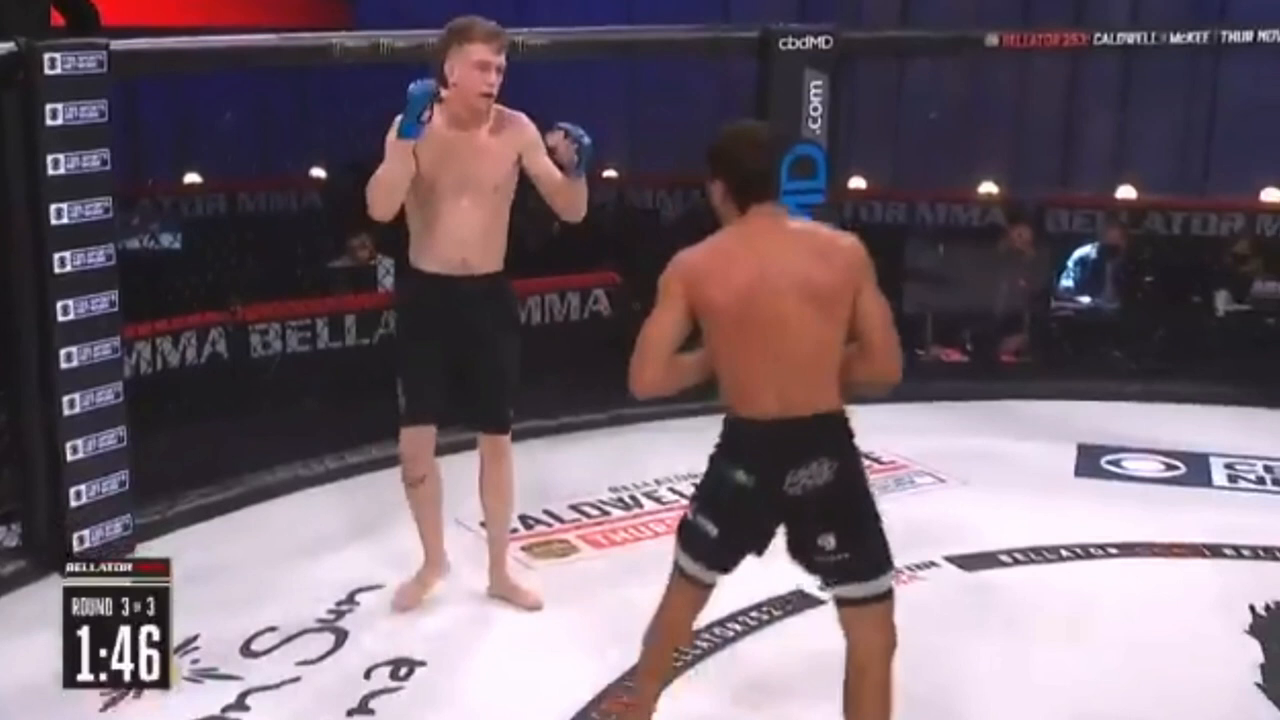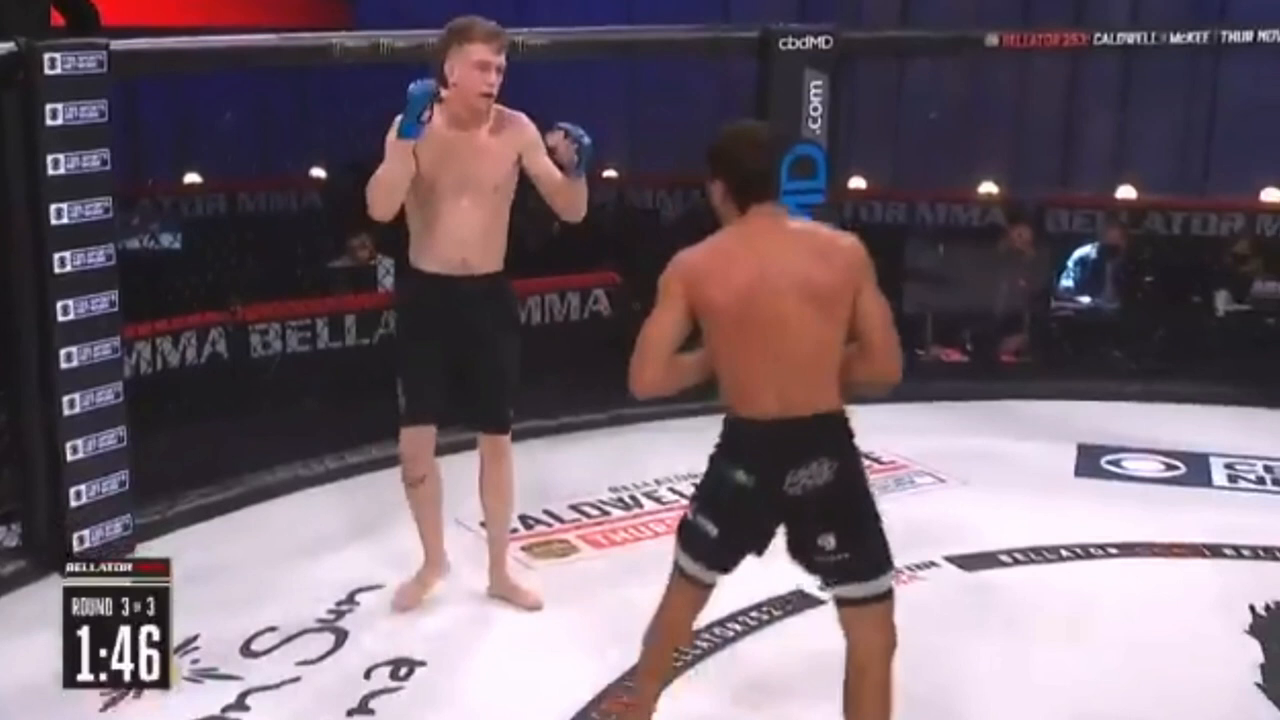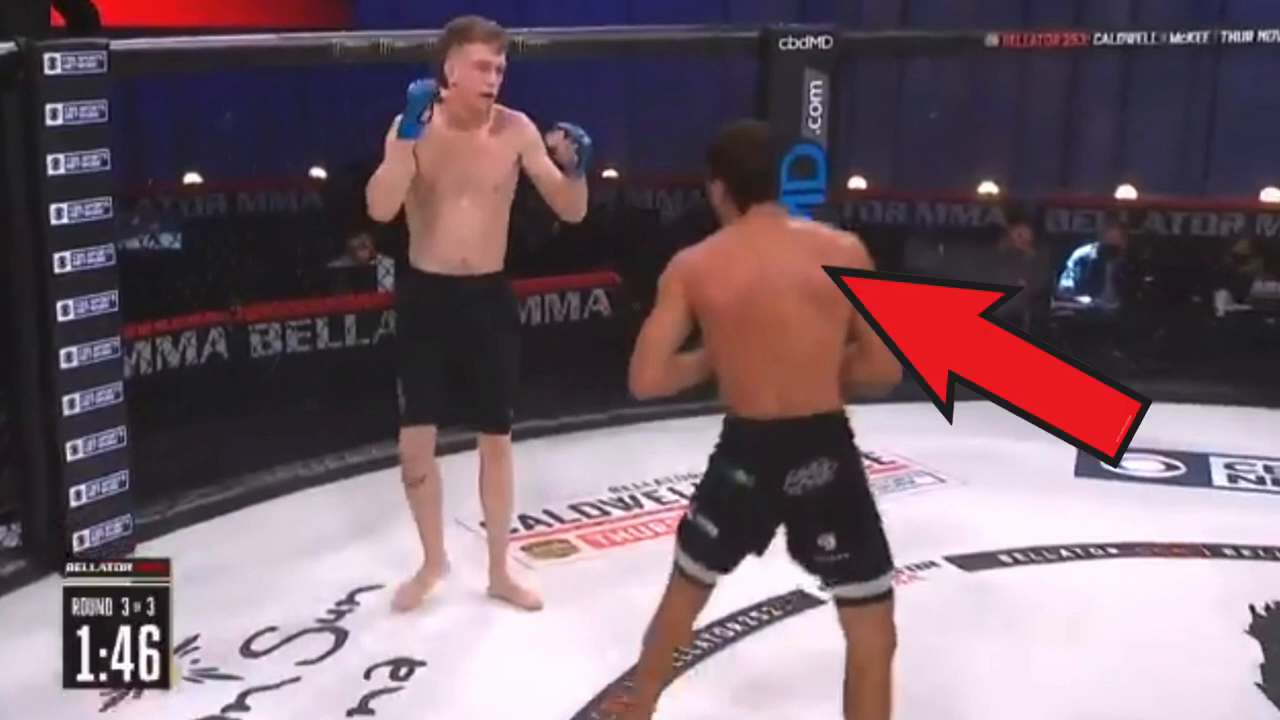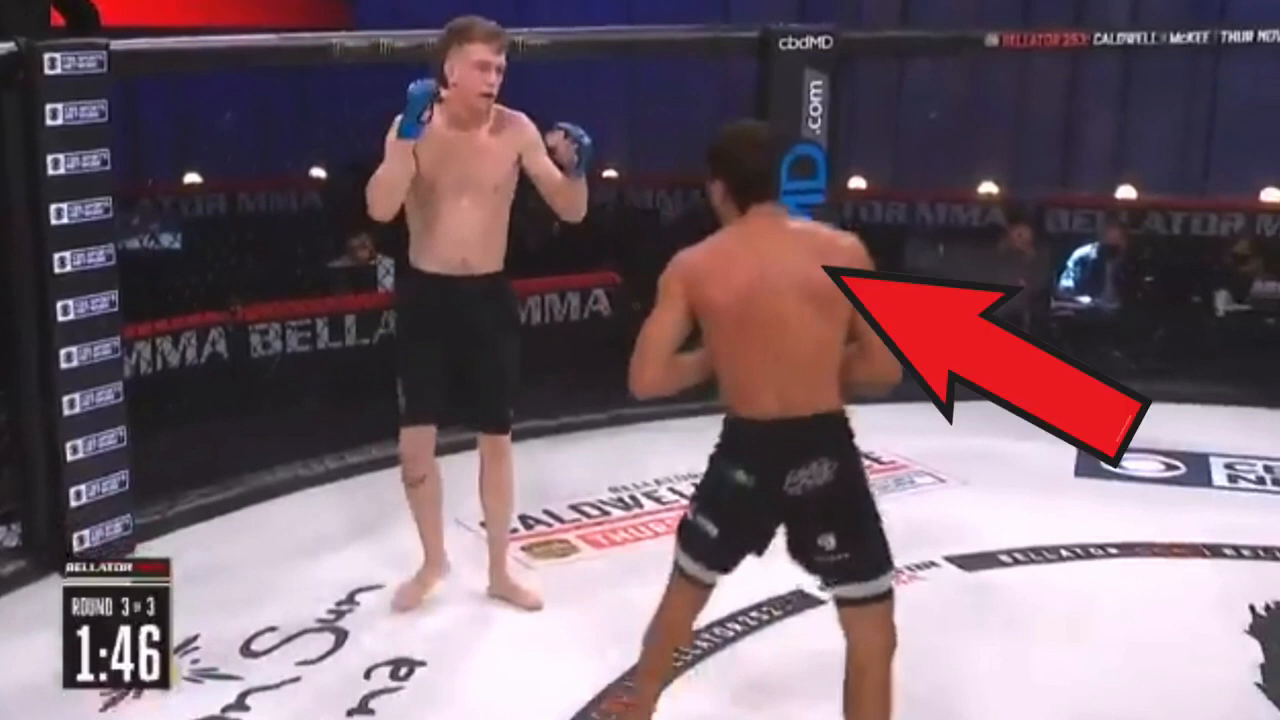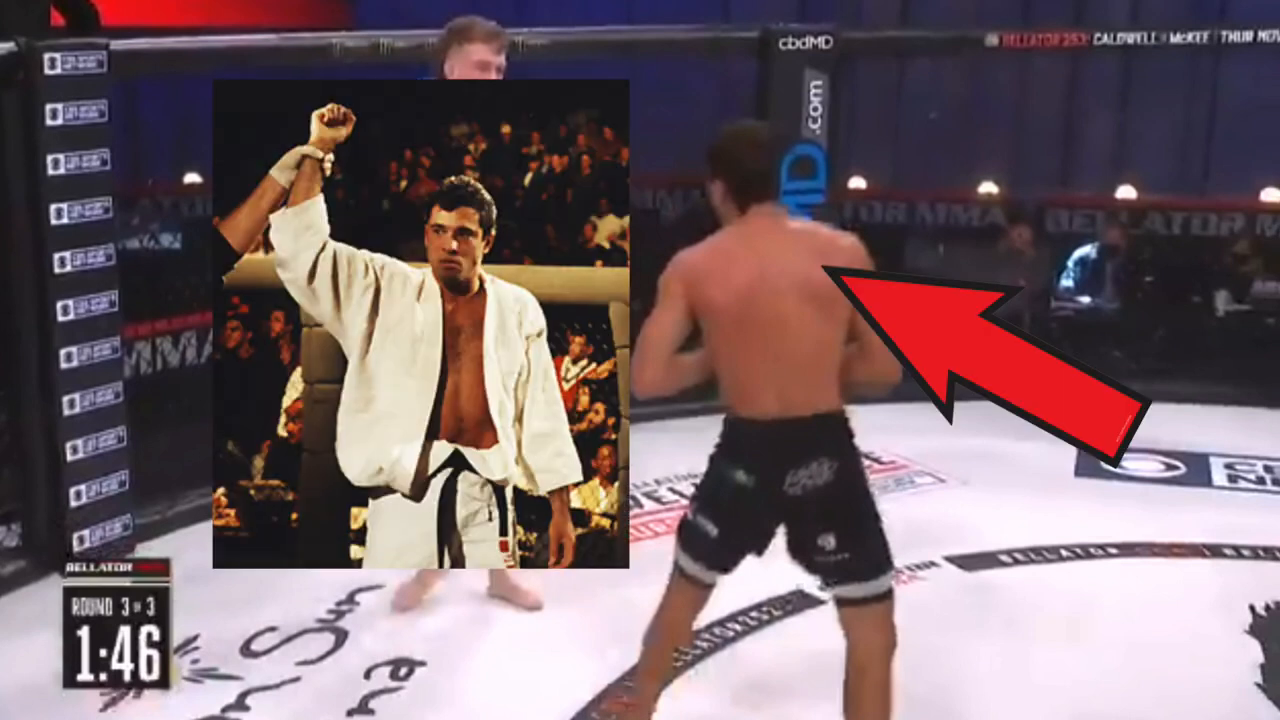
dt=0.7s
person 1, frame 1
left shoulder: (692, 266)
right shoulder: (844, 251)
left elbow: (646, 379)
right elbow: (885, 367)
left hip: (745, 453)
right hip: (824, 453)
left knee: (684, 591)
right knee: (872, 630)
person 1, frame 2
left shoulder: (692, 266)
right shoulder: (844, 251)
left elbow: (646, 379)
right elbow: (885, 368)
left hip: (744, 452)
right hip: (825, 453)
left knee: (683, 590)
right knee: (872, 631)
person 1, frame 3
left shoulder: (692, 266)
right shoulder: (843, 250)
left elbow: (646, 379)
right elbow: (886, 368)
left hip: (745, 452)
right hip: (825, 453)
left knee: (683, 591)
right knee: (872, 631)
person 1, frame 4
left shoulder: (692, 266)
right shoulder: (844, 250)
left elbow: (646, 380)
right elbow: (885, 369)
left hip: (745, 453)
right hip: (825, 452)
left knee: (683, 590)
right knee: (872, 631)
person 1, frame 5
left shoulder: (692, 266)
right shoulder: (844, 251)
left elbow: (646, 379)
right elbow: (886, 368)
left hip: (746, 453)
right hip: (825, 453)
left knee: (684, 591)
right knee: (872, 631)
person 2, frame 1
left shoulder: (516, 130)
right shoulder: (412, 127)
left elbow: (571, 212)
right elbow: (380, 209)
left wrist: (575, 167)
right wrist: (409, 130)
left hip: (488, 296)
right hip: (425, 295)
left knee: (496, 439)
right knee: (415, 442)
left ankle: (499, 569)
right ankle: (433, 560)
person 2, frame 2
left shoulder: (515, 131)
right shoulder: (411, 128)
left elbow: (571, 212)
right elbow: (380, 210)
left wrist: (574, 167)
right wrist: (410, 131)
left hip: (488, 296)
right hip: (426, 295)
left knee: (496, 439)
right knee: (414, 443)
left ankle: (499, 570)
right ankle: (433, 561)
person 2, frame 3
left shoulder: (516, 130)
right shoulder: (411, 127)
left elbow: (571, 212)
right elbow: (380, 210)
left wrist: (574, 167)
right wrist: (410, 131)
left hip: (488, 296)
right hip: (426, 295)
left knee: (496, 440)
right knee: (415, 444)
left ankle: (499, 570)
right ankle: (433, 560)
person 2, frame 4
left shoulder: (516, 130)
right shoulder: (411, 127)
left elbow: (572, 211)
right elbow: (380, 209)
left wrist: (574, 168)
right wrist: (411, 131)
left hip: (489, 297)
right hip: (425, 296)
left knee: (496, 441)
right knee: (415, 443)
left ankle: (499, 570)
right ankle: (433, 561)
person 2, frame 5
left shoulder: (517, 308)
right shoulder: (385, 290)
left elbow: (541, 409)
right elbow: (303, 251)
left wrist: (560, 508)
right wrist: (316, 152)
left hip: (481, 484)
right hip: (405, 484)
left knee: (496, 594)
right knee: (396, 602)
